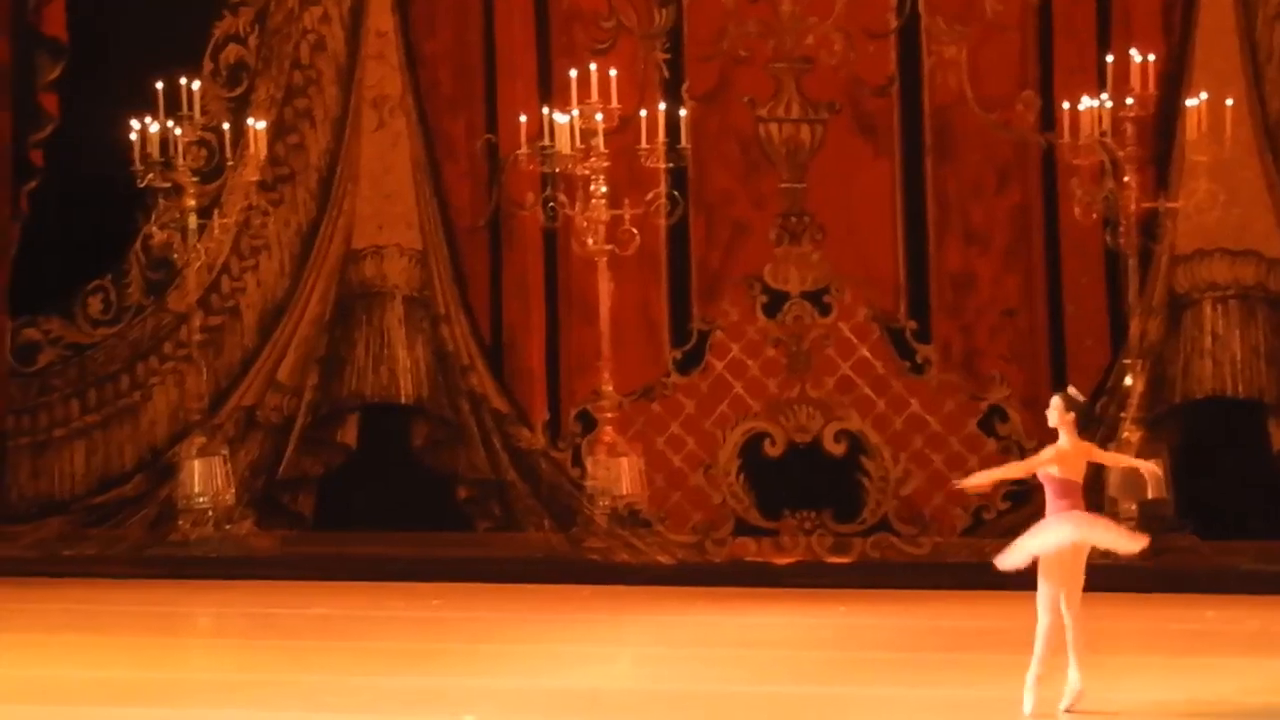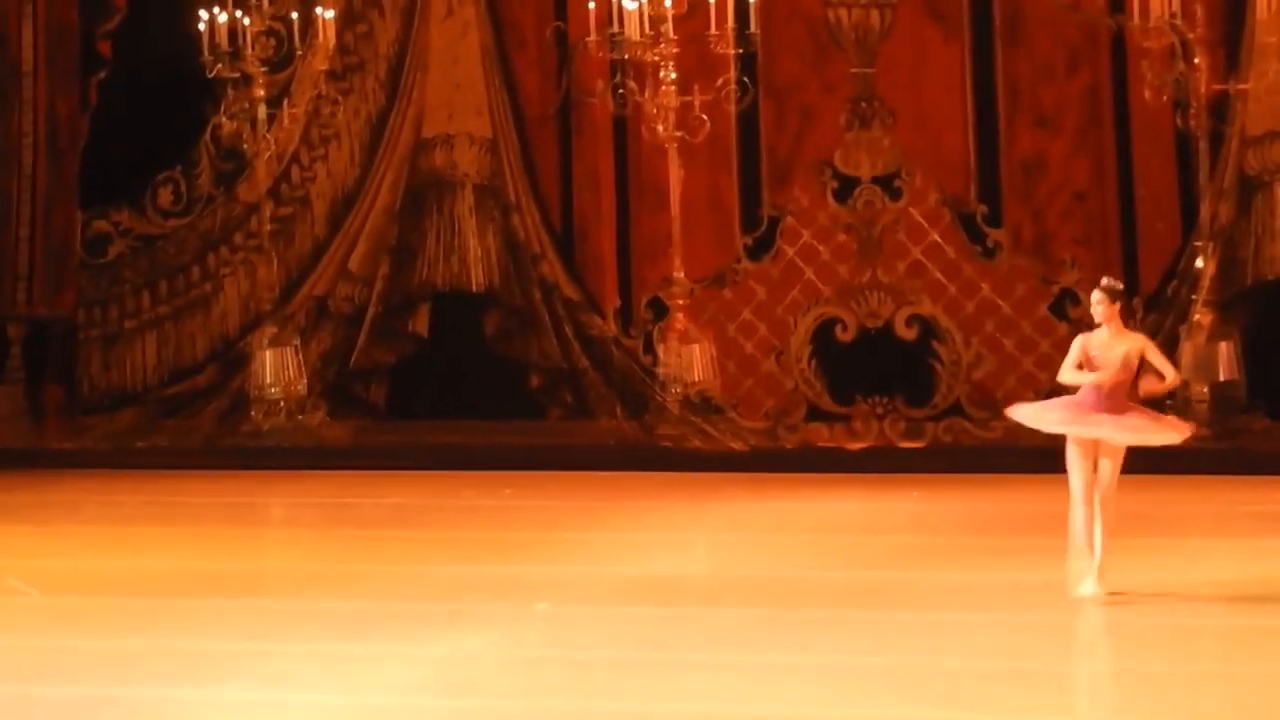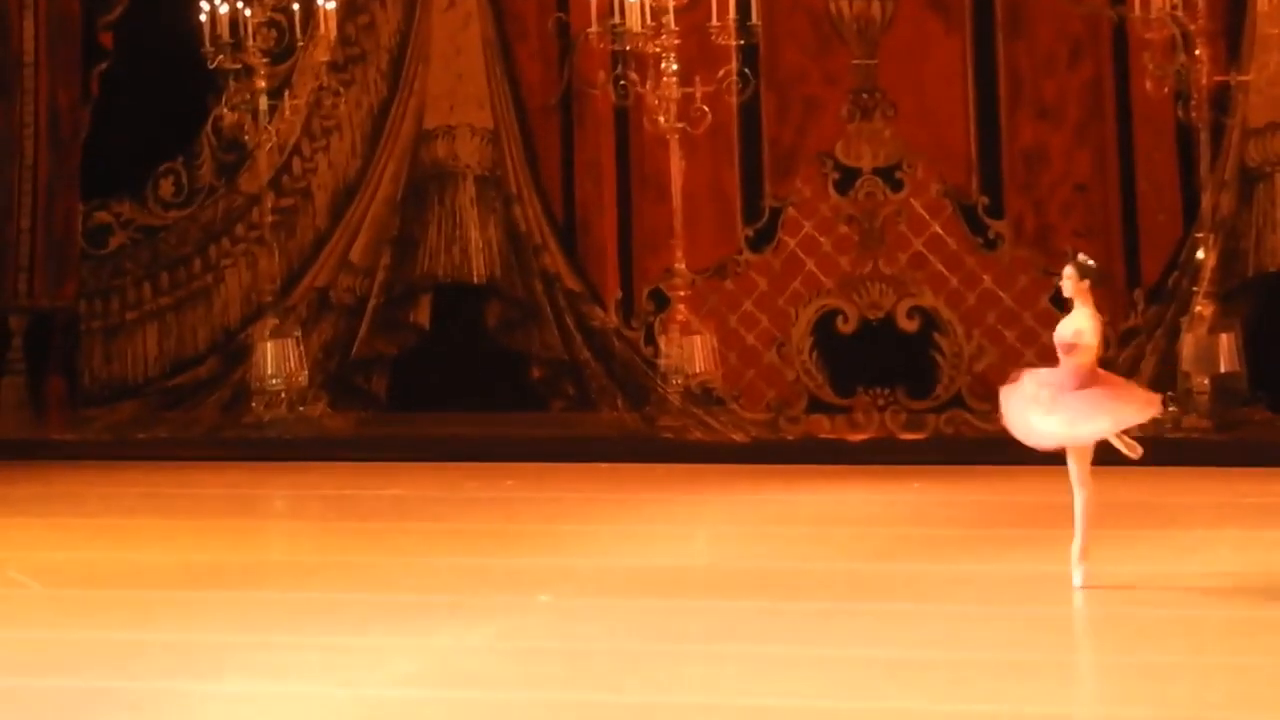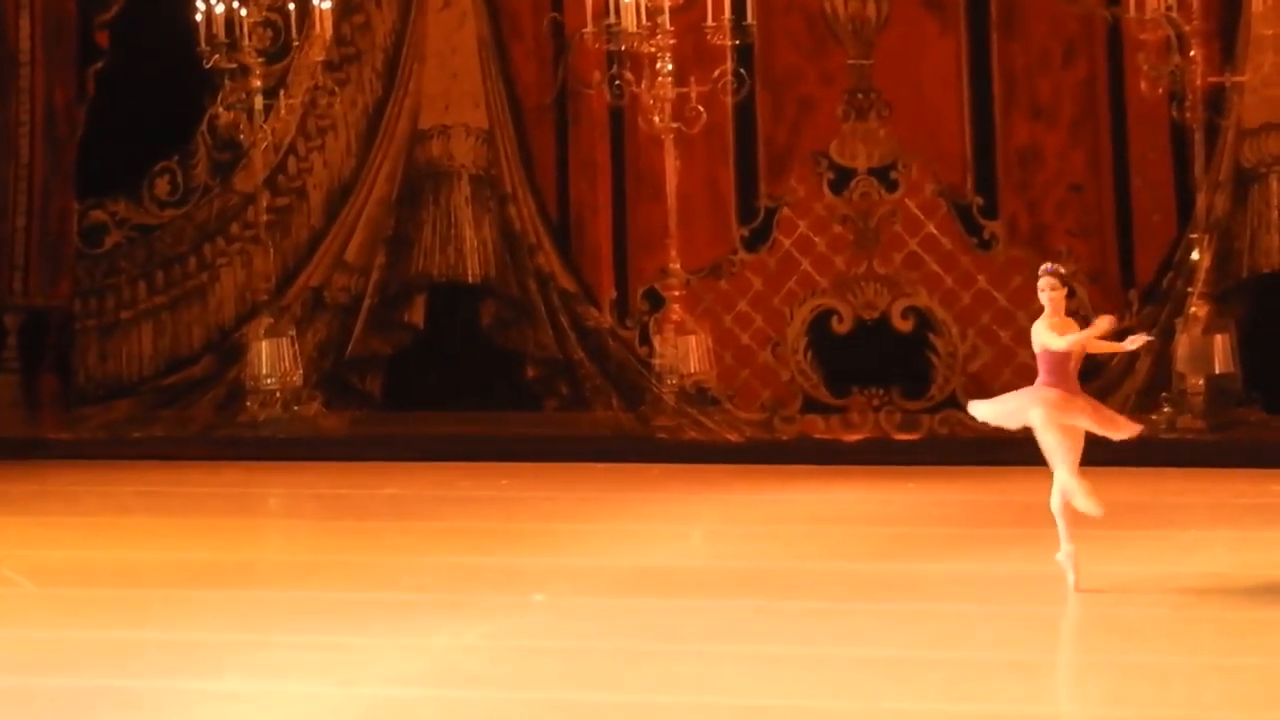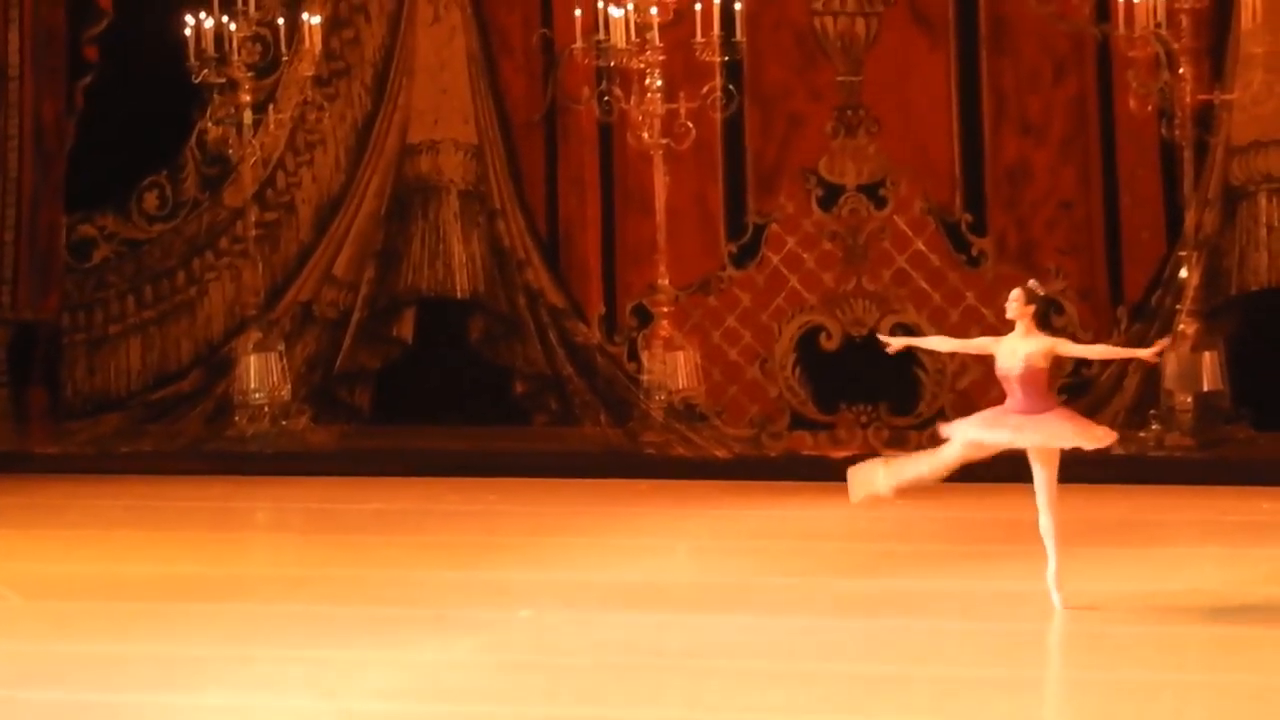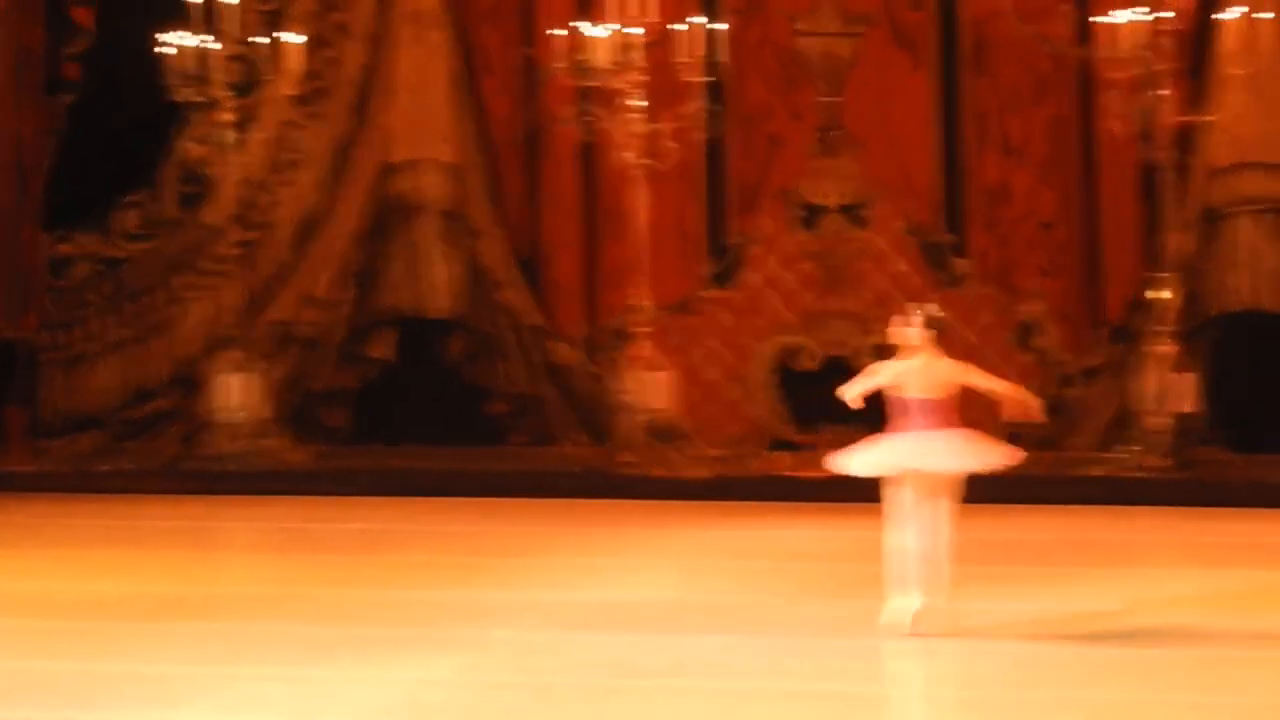
dt=0.5s
person 1, frame 1
left shoulder: (1059, 450)
right shoulder: (1084, 448)
left elbow: (1025, 465)
right elbow: (1118, 458)
left wrist: (987, 476)
right wrist: (1144, 464)
left hip: (1063, 527)
right hip: (1078, 526)
left knee: (1046, 608)
right knee: (1069, 607)
left ankle: (1033, 684)
right ankle: (1074, 678)
person 1, frame 2
left shoulder: (1139, 341)
right shoulder: (1084, 341)
left elbow: (1173, 376)
right elbow: (1064, 375)
left wrist: (1157, 384)
right wrist: (1094, 378)
left hip: (1116, 422)
right hip: (1083, 418)
left knee: (1103, 497)
right knee: (1082, 495)
left ankle: (1095, 567)
right ankle: (1083, 570)
person 1, frame 3
left shoulder: (1088, 320)
right shoulder: (1073, 316)
left elbow: (1089, 356)
left wrist: (1070, 364)
left hip: (1079, 399)
right hip: (1083, 390)
left knee: (1080, 480)
left ankle: (1079, 554)
right ankle: (1119, 440)
person 1, frame 4
left shoulder: (1071, 325)
right shoulder: (1041, 327)
left elbow: (1088, 346)
right elbow: (1063, 345)
left wrist: (1125, 345)
right wrist: (1096, 329)
left hip: (1070, 403)
right hip: (1047, 400)
left knee: (1061, 483)
left ankle: (1066, 548)
person 1, frame 5
left shoulder: (1045, 343)
right shoulder: (998, 343)
left elbow: (1093, 349)
right elbow: (949, 343)
left wrist: (1139, 353)
right wrist: (908, 341)
left hip: (1044, 423)
right hip: (1009, 421)
left knee: (1046, 503)
right knee: (953, 452)
left ankle: (1053, 575)
right ankle: (885, 477)
person 1, frame 6
left shoulder: (889, 369)
right shoulder: (954, 368)
left elbow: (850, 391)
right elbow: (1000, 385)
left wrist: (852, 396)
right wrist: (1027, 401)
left hip: (910, 448)
right hip: (947, 447)
left knee: (899, 523)
right knee: (941, 524)
left ankle: (901, 596)
right ankle: (931, 594)
